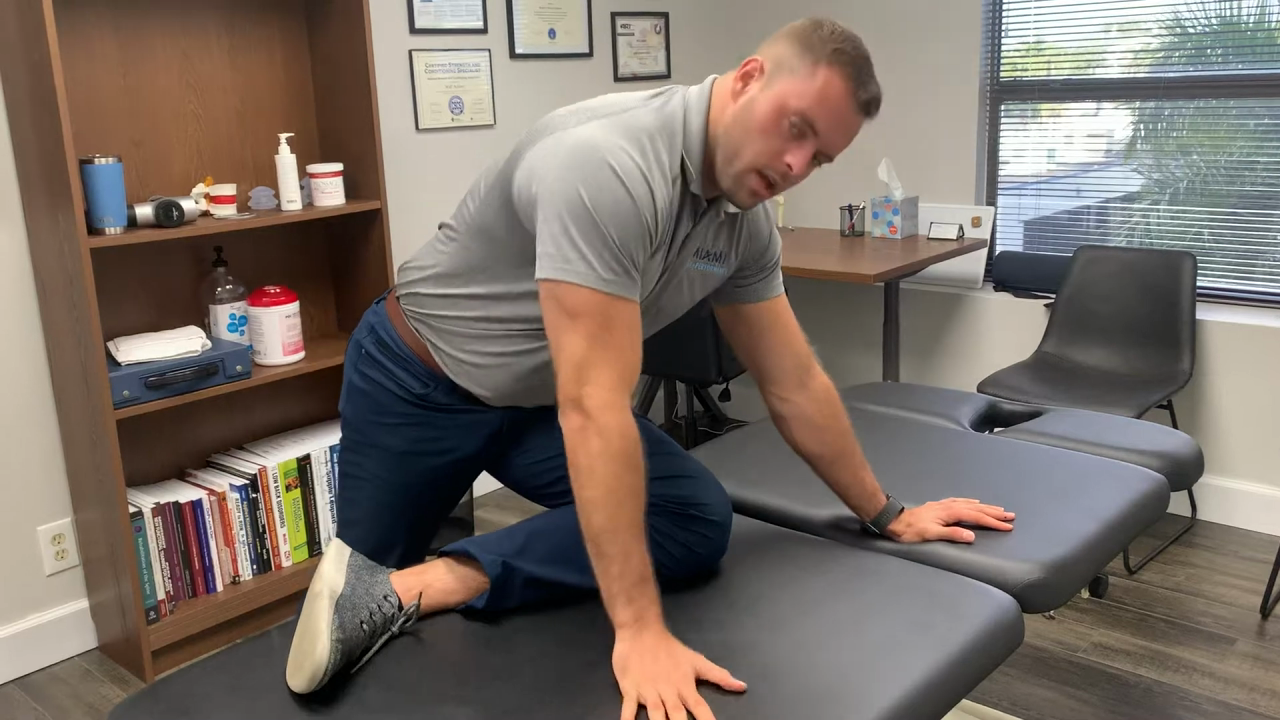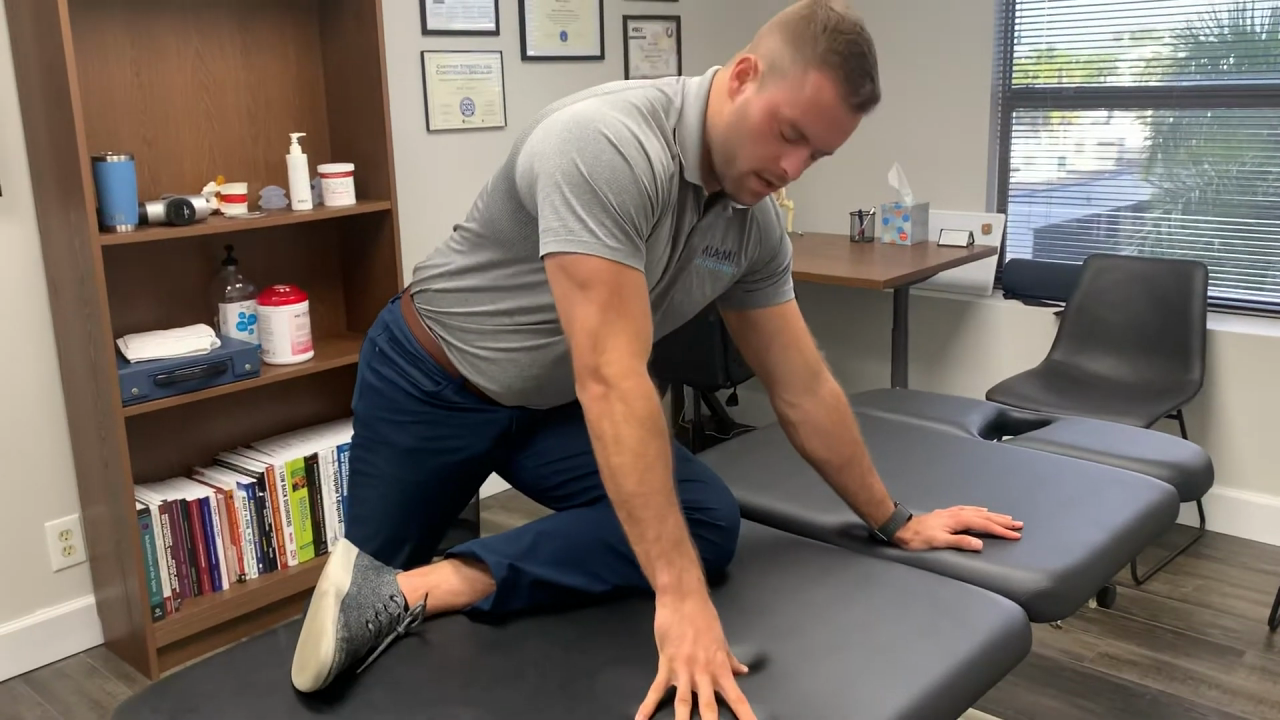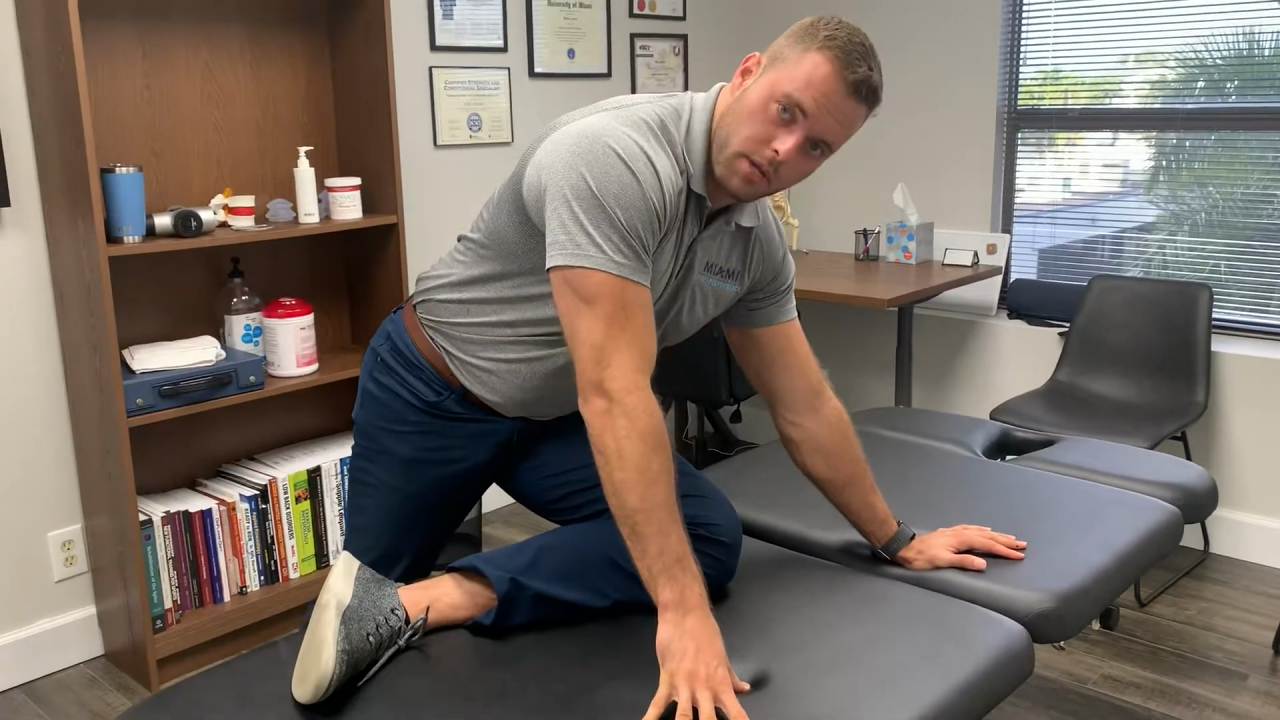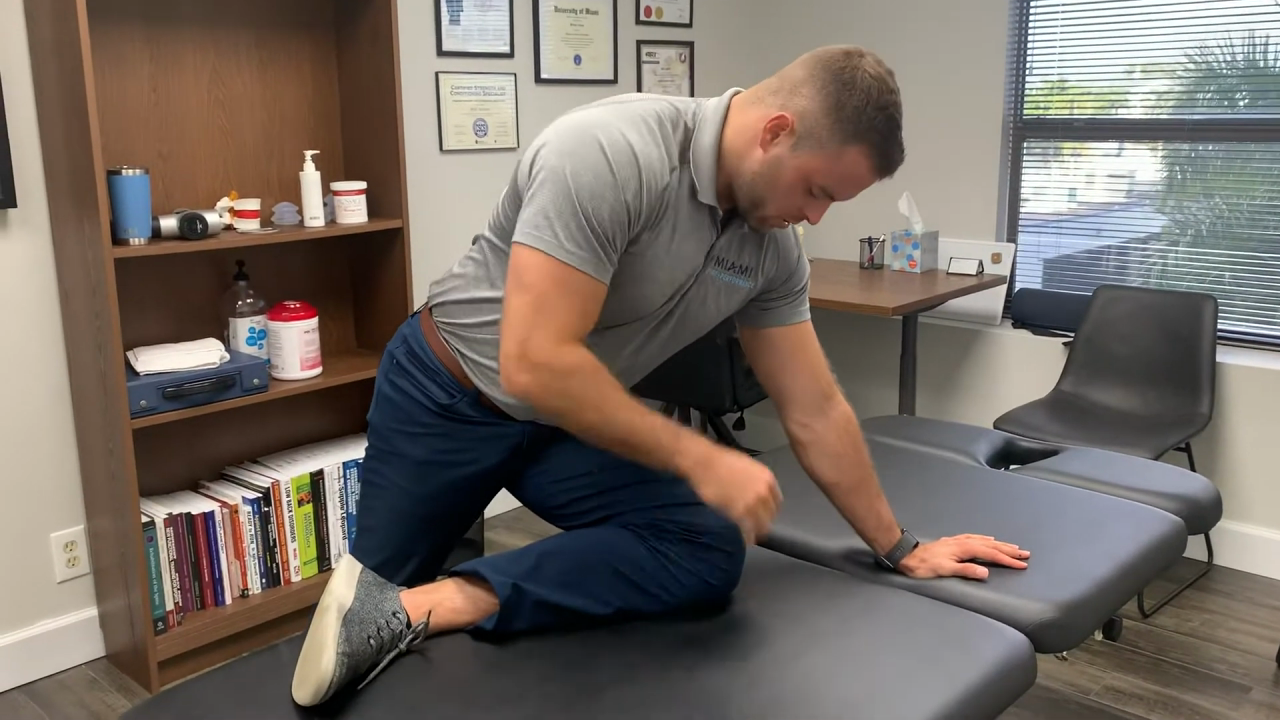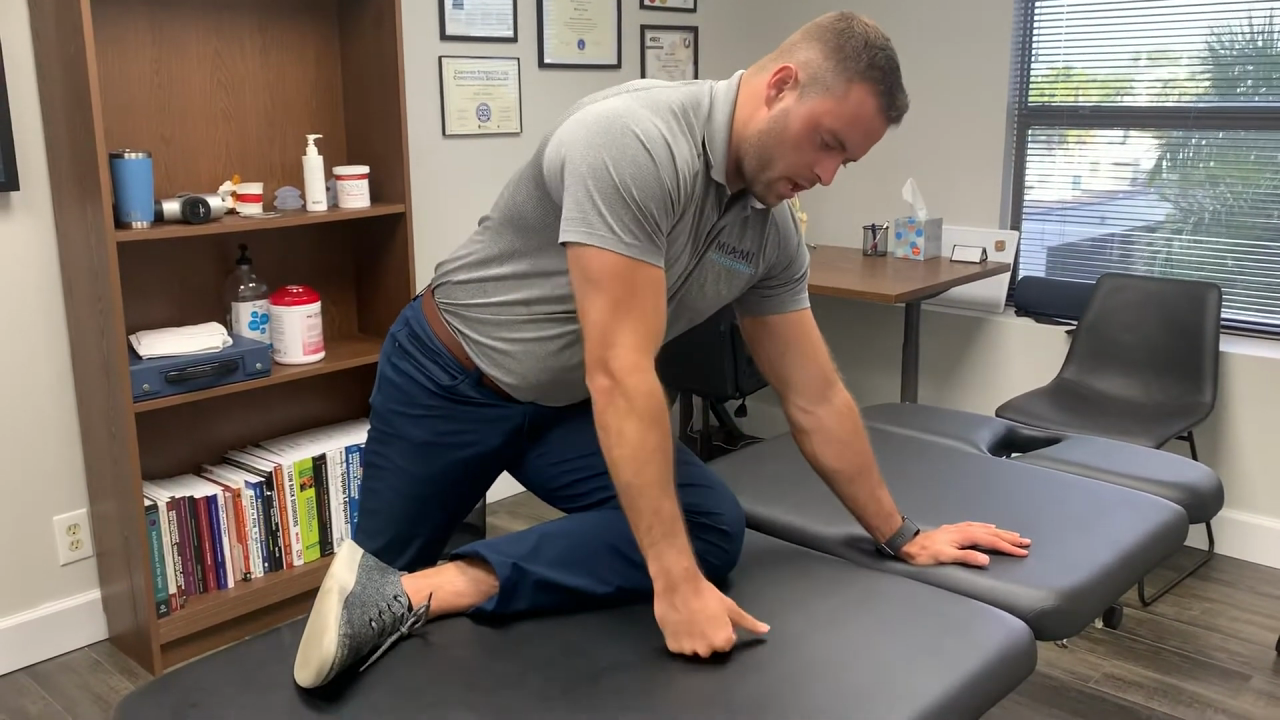
dt=1s
person 1, frame 1
left shoulder: (744, 219)
right shoulder: (610, 162)
left elbow: (793, 384)
right elbow: (596, 410)
left wrist: (888, 515)
right wrist: (639, 631)
left hip: (540, 395)
right hip: (419, 379)
left knee: (697, 518)
right knee: (359, 628)
left ankle: (410, 590)
person 1, frame 2
left shoulder: (754, 226)
right shoulder: (605, 143)
left elbow: (802, 390)
right elbow: (611, 381)
left wrist: (895, 522)
right wrist: (680, 596)
left hip: (550, 403)
right hip: (431, 381)
left knee: (707, 522)
right knee: (371, 629)
left ankle: (419, 592)
person 1, frame 3
left shoulder: (757, 243)
right shoulder: (613, 156)
left elbow: (804, 409)
right elbow: (615, 395)
left wrist: (898, 542)
right wrist: (683, 611)
left hip: (552, 415)
right hip: (434, 391)
left knee: (709, 537)
right knee: (374, 591)
left ankle: (421, 606)
person 1, frame 4
left shoulder: (771, 247)
right shoulder: (611, 152)
left elbow: (814, 413)
right elbow: (535, 363)
left wrist: (900, 548)
right wrist: (698, 460)
left hip: (572, 414)
right hip: (450, 395)
left knee: (711, 551)
left ankle: (420, 609)
person 1, frame 5
left shoulder: (771, 233)
right shoulder: (633, 139)
left elbow: (815, 400)
right elbow: (620, 375)
left wrist: (902, 537)
right wrist: (676, 582)
left hip: (564, 403)
right hip: (449, 378)
left knee: (711, 530)
right knee: (383, 574)
left ankle: (427, 593)
